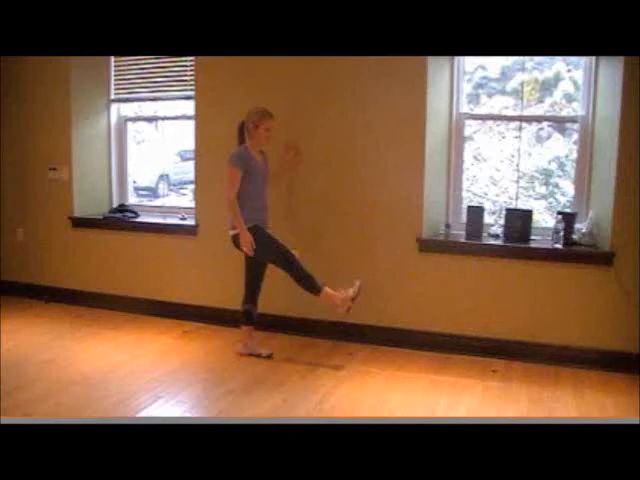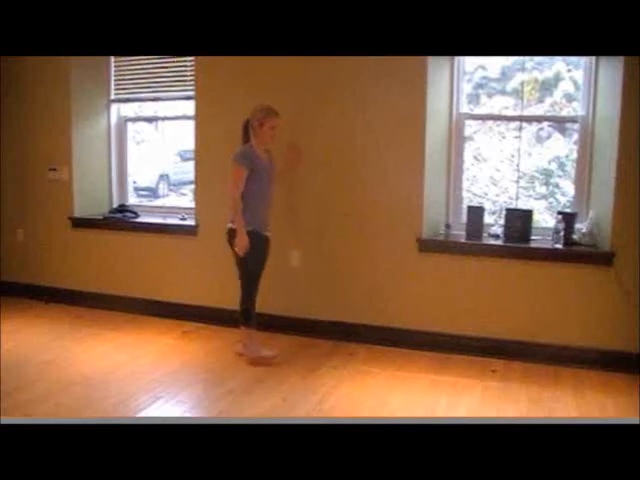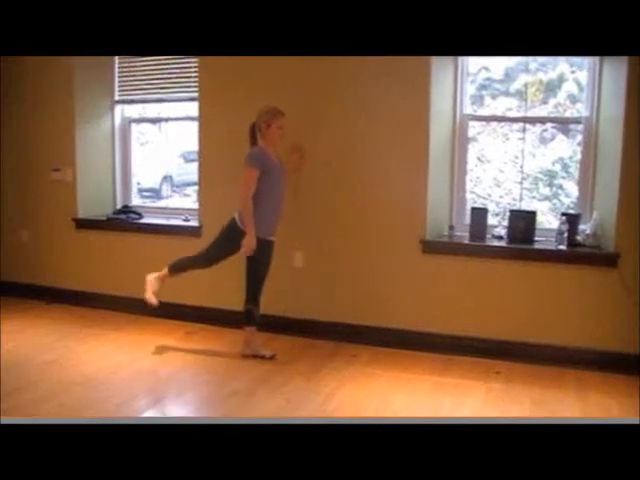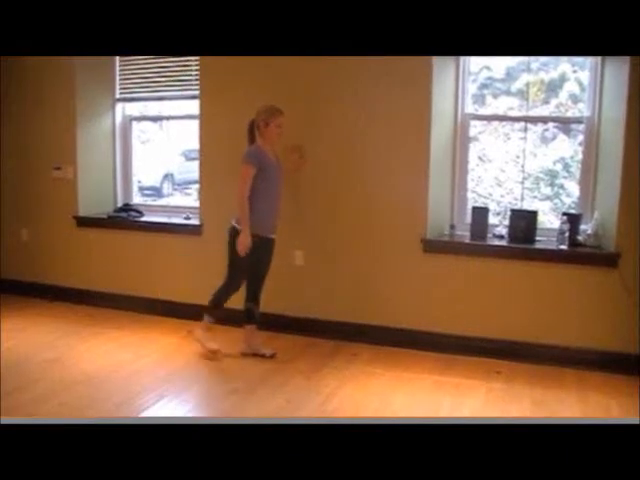
dt=0.3s
person 1, frame 1
left shoulder: (261, 156)
right shoulder: (239, 156)
right elbow: (230, 196)
left wrist: (285, 165)
right wrist: (242, 231)
left hip: (259, 228)
right hip: (246, 229)
left knee: (253, 286)
right knee: (288, 260)
left ankle: (247, 342)
right ankle: (336, 298)
person 1, frame 2
left shoulder: (268, 154)
right shoulder: (245, 154)
right elbow: (235, 195)
right wrist: (241, 231)
left hip: (261, 231)
right hip: (245, 230)
left knee: (250, 285)
right knee: (249, 284)
left ankle: (247, 341)
right ankle: (249, 342)
person 1, frame 3
left shoulder: (275, 156)
right shoulder: (256, 156)
right elbow: (246, 196)
left wrist: (292, 165)
right wrist: (250, 233)
left hip: (266, 235)
right hip: (244, 227)
left knee: (255, 289)
right knee: (204, 259)
left ankle: (250, 342)
right ankle: (157, 279)
person 1, frame 4
left shoulder: (272, 154)
right shoulder: (253, 154)
right elbow: (242, 194)
left wrist: (292, 164)
right wrist: (245, 232)
left hip: (265, 232)
right hip: (247, 229)
left knee: (255, 287)
right knee: (234, 280)
left ankle: (251, 341)
right ankle: (204, 328)
